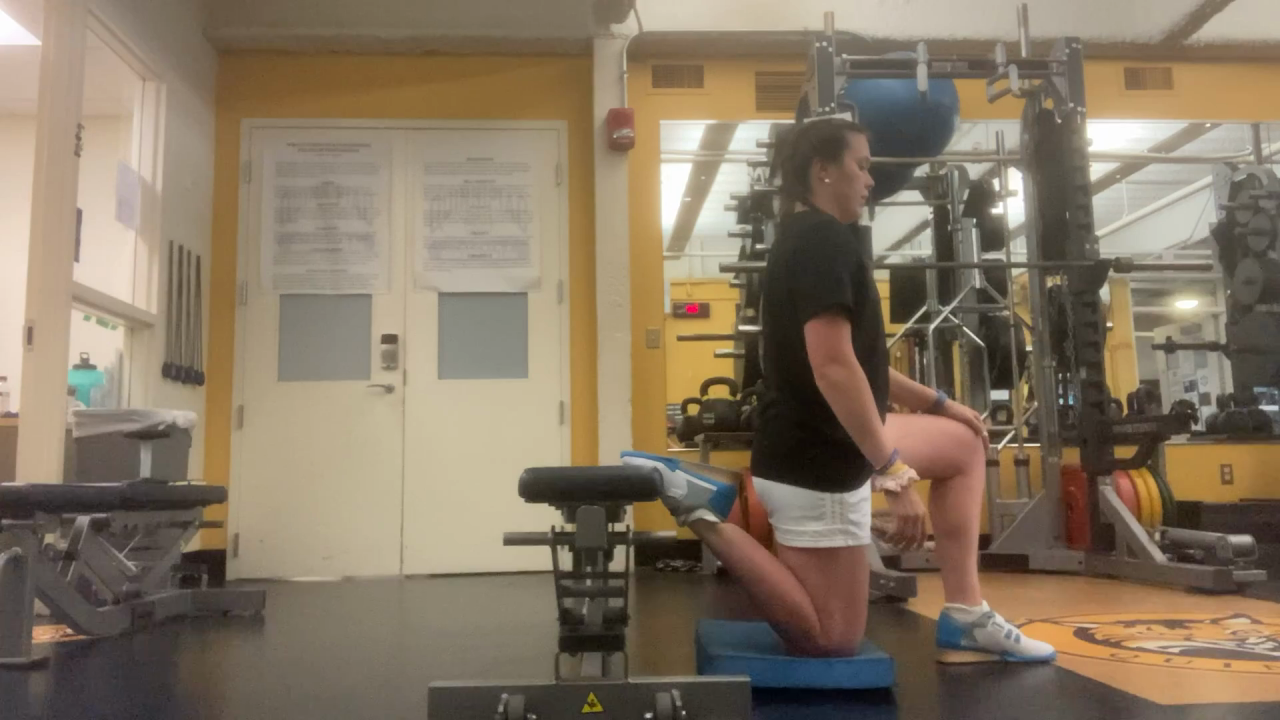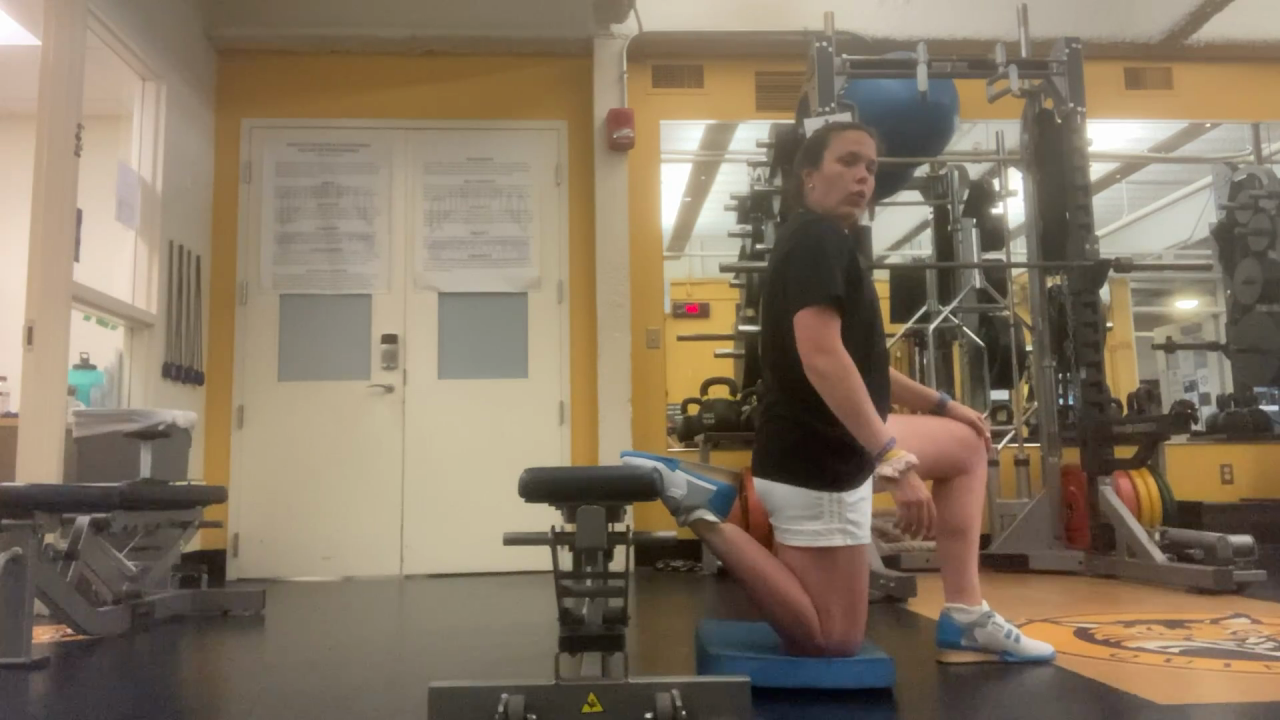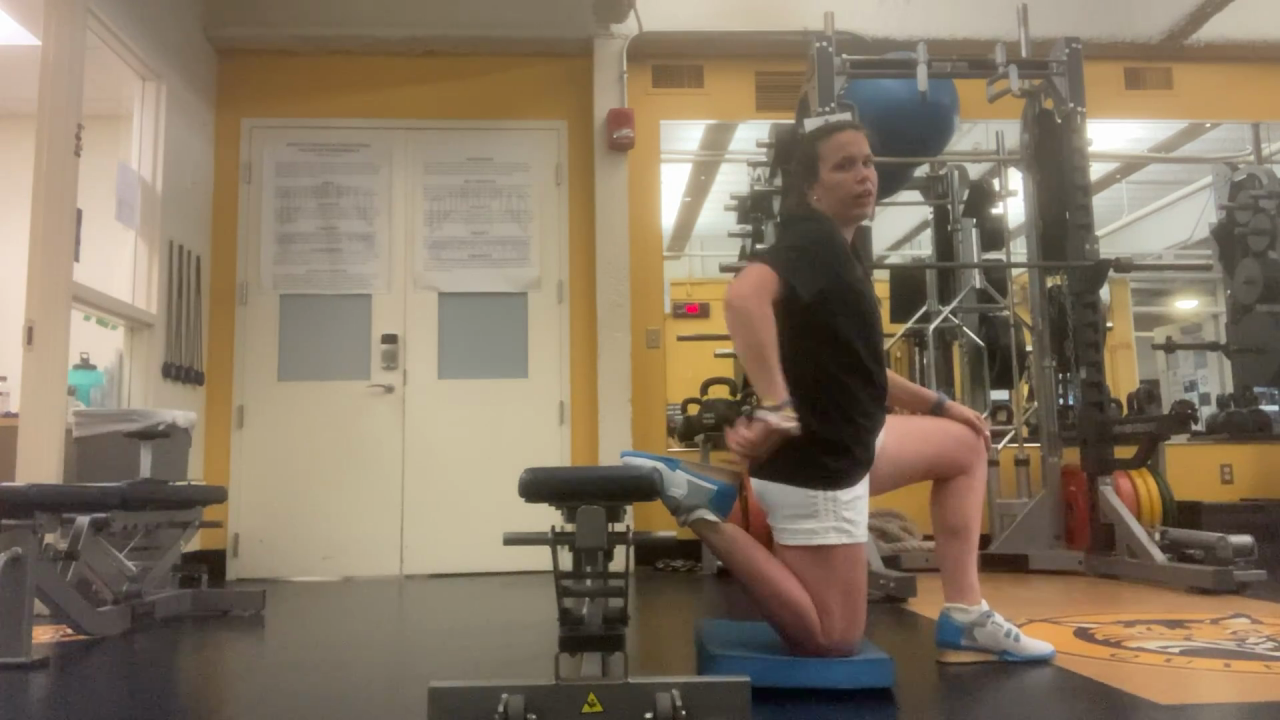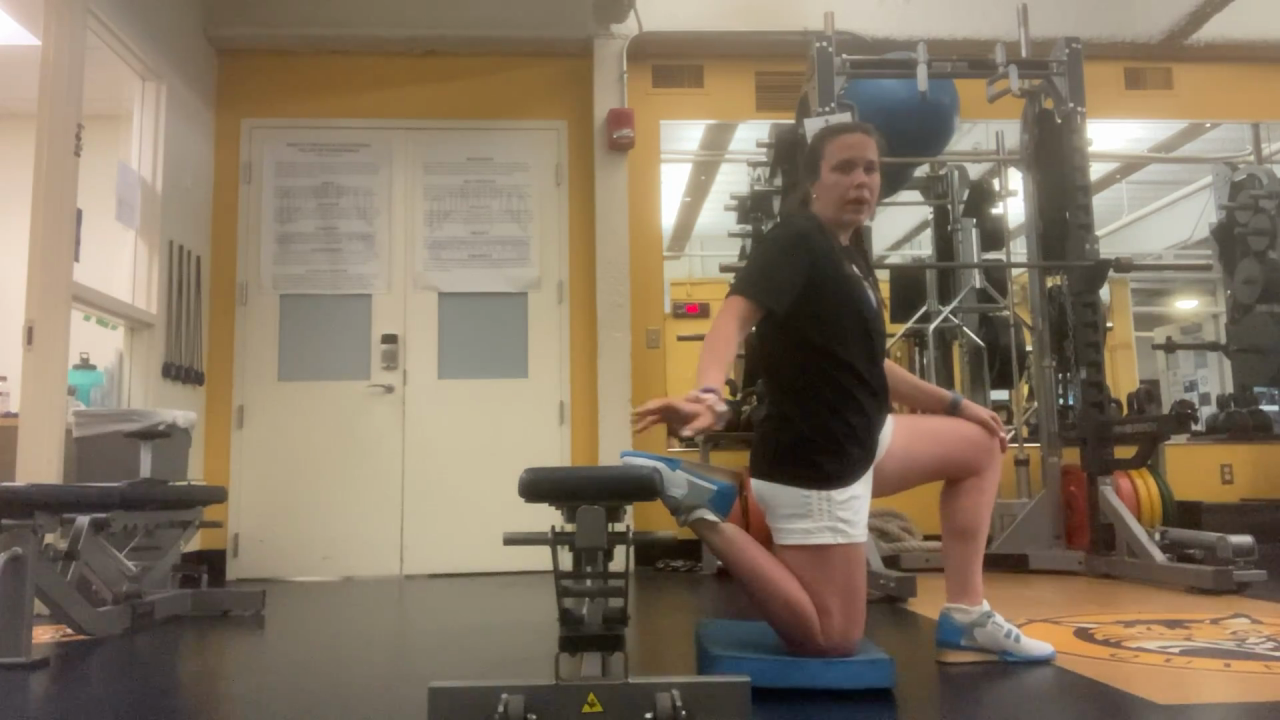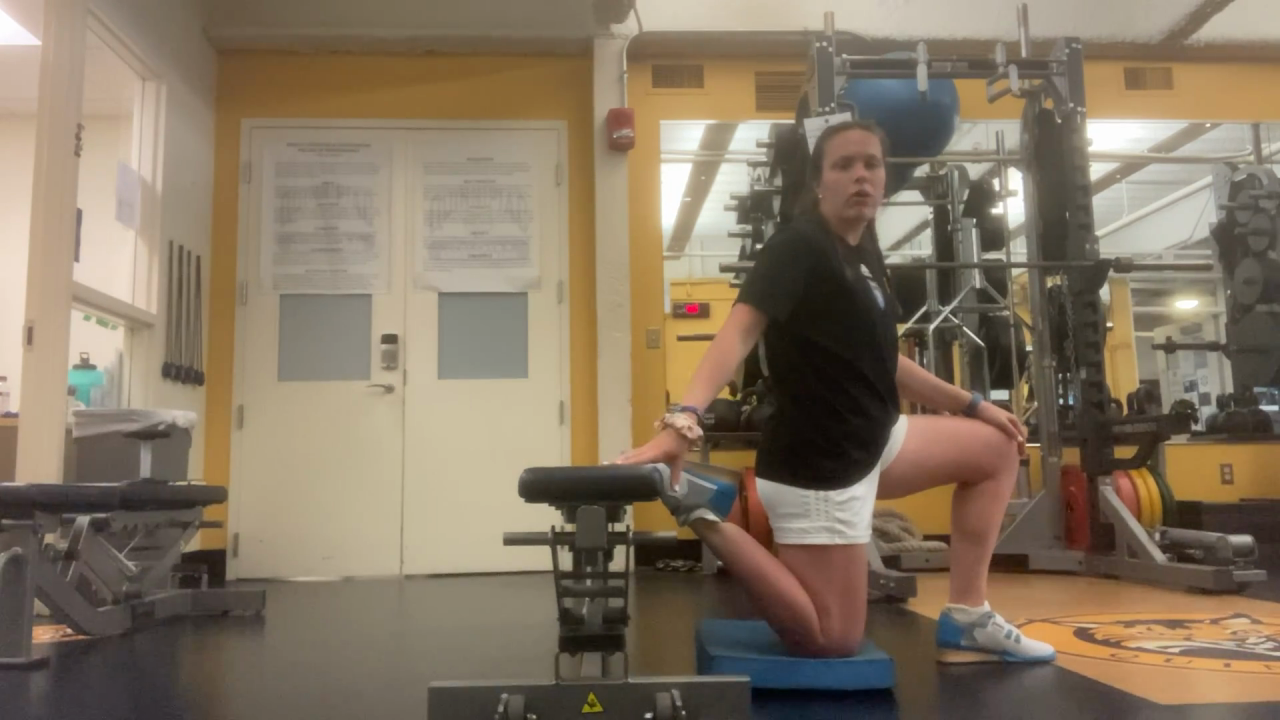
dt=1s
person 1, frame 1
left shoulder: (806, 238)
right shoulder: (827, 240)
right elbow: (832, 368)
left wrist: (938, 402)
right wrist: (895, 475)
left hip: (821, 441)
right hip: (815, 460)
left knee: (964, 442)
right knee: (832, 640)
left ankle: (964, 616)
right ankle: (707, 515)
person 1, frame 2
left shoulder: (824, 241)
right shoulder: (819, 238)
left elbow: (858, 358)
right elbow: (823, 359)
left wrist: (941, 404)
right wrist: (895, 463)
left hip: (834, 441)
right hip: (815, 459)
left knee: (966, 444)
right knee: (833, 639)
left ankle: (965, 616)
right ankle: (707, 515)
person 1, frame 3
left shoulder: (835, 249)
right shoulder: (814, 239)
right elbow: (744, 297)
left wrist: (940, 406)
right wrist: (776, 410)
left hip: (846, 441)
right hip: (809, 459)
left knee: (965, 444)
right knee: (832, 640)
left ankle: (964, 616)
right ankle: (708, 513)
person 1, frame 4
left shoulder: (851, 253)
right shoulder: (795, 242)
right elbow: (731, 320)
left wrist: (953, 403)
right wrist: (708, 395)
left hip: (855, 441)
right hip: (808, 459)
left knee: (979, 445)
right knee: (832, 640)
left ankle: (965, 617)
right ankle: (706, 515)
person 1, frame 5
left shoulder: (864, 253)
right shoulder: (798, 247)
right elbow: (739, 332)
left wrist: (973, 405)
right wrist: (684, 421)
left hip: (871, 440)
right hip: (816, 463)
left knee: (998, 449)
right knee: (832, 641)
left ankle: (967, 617)
right ankle: (706, 518)
